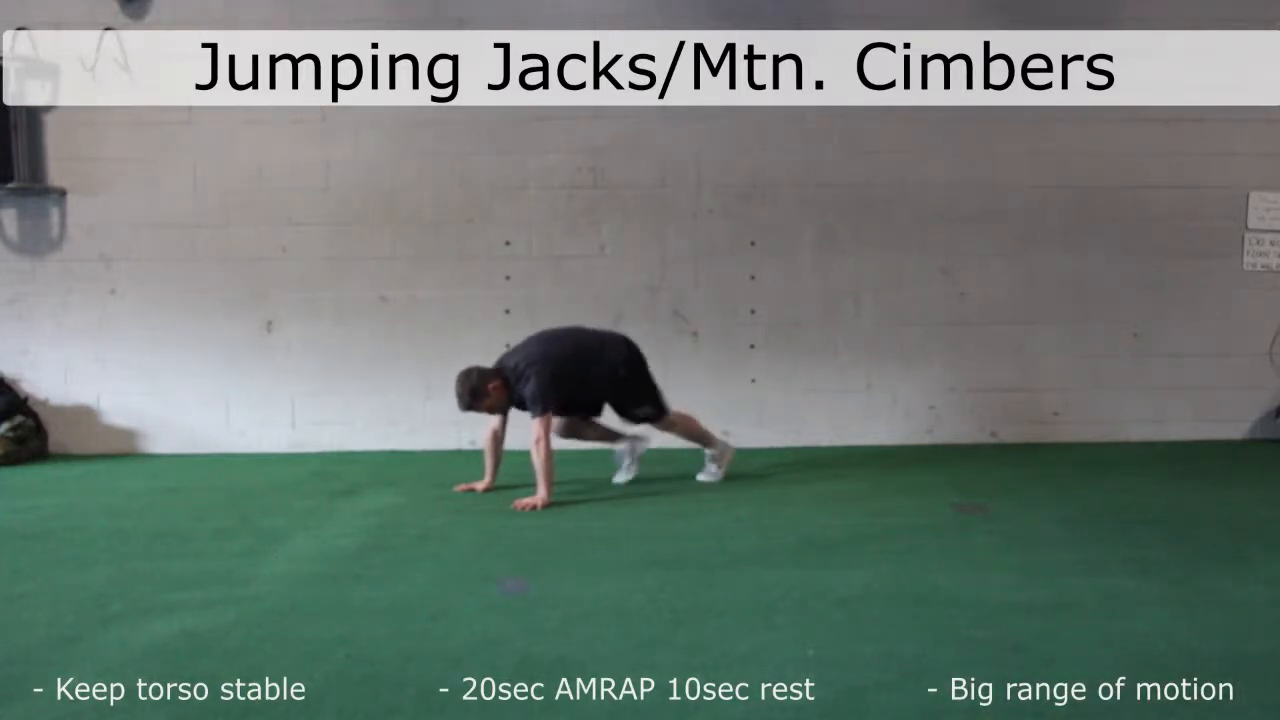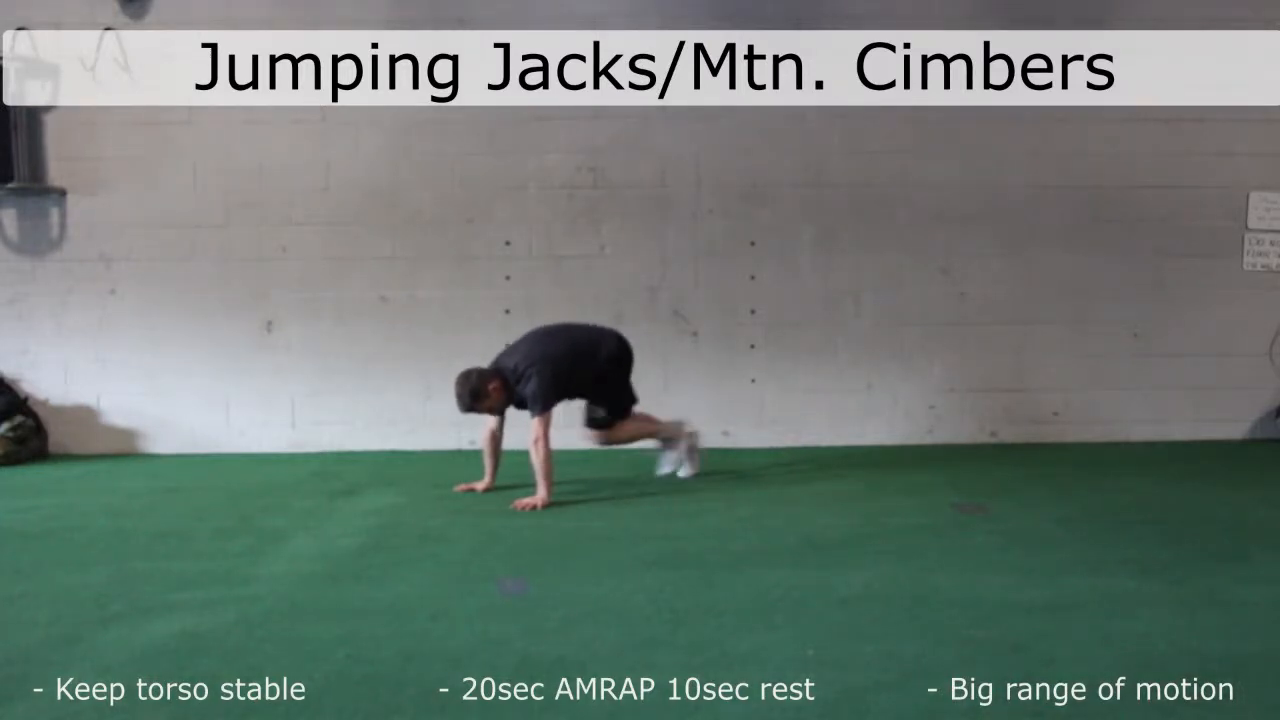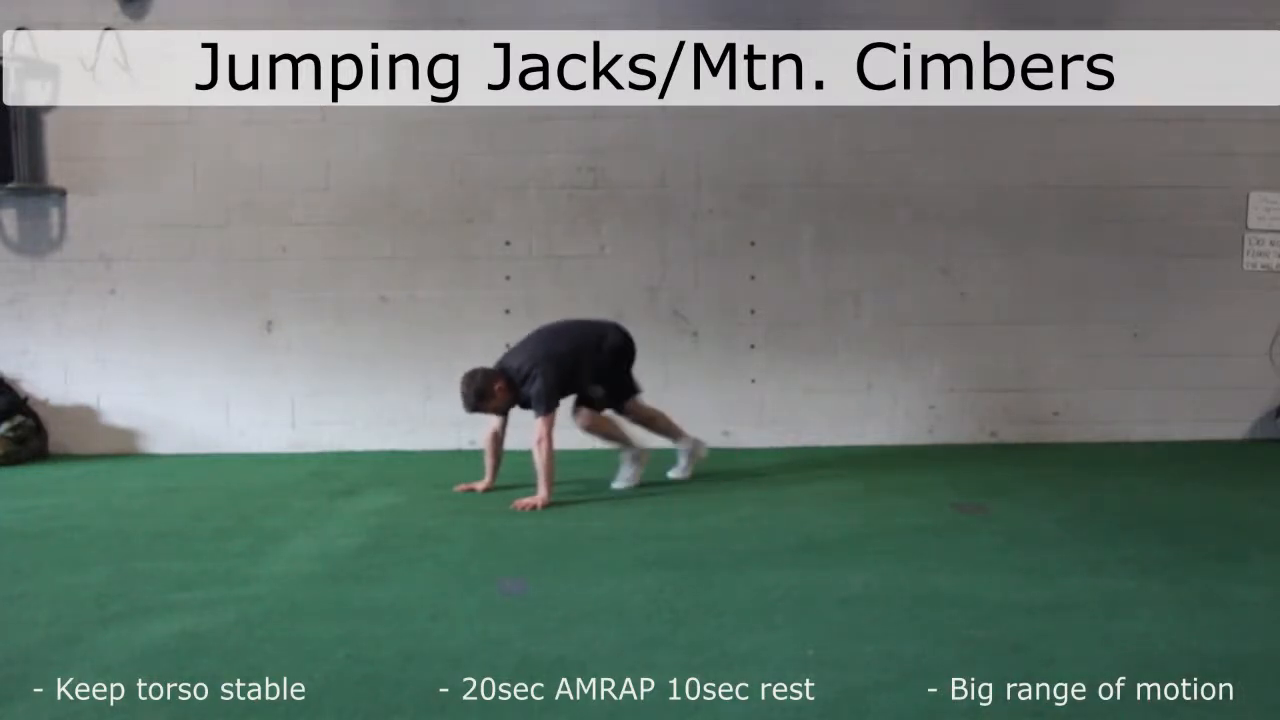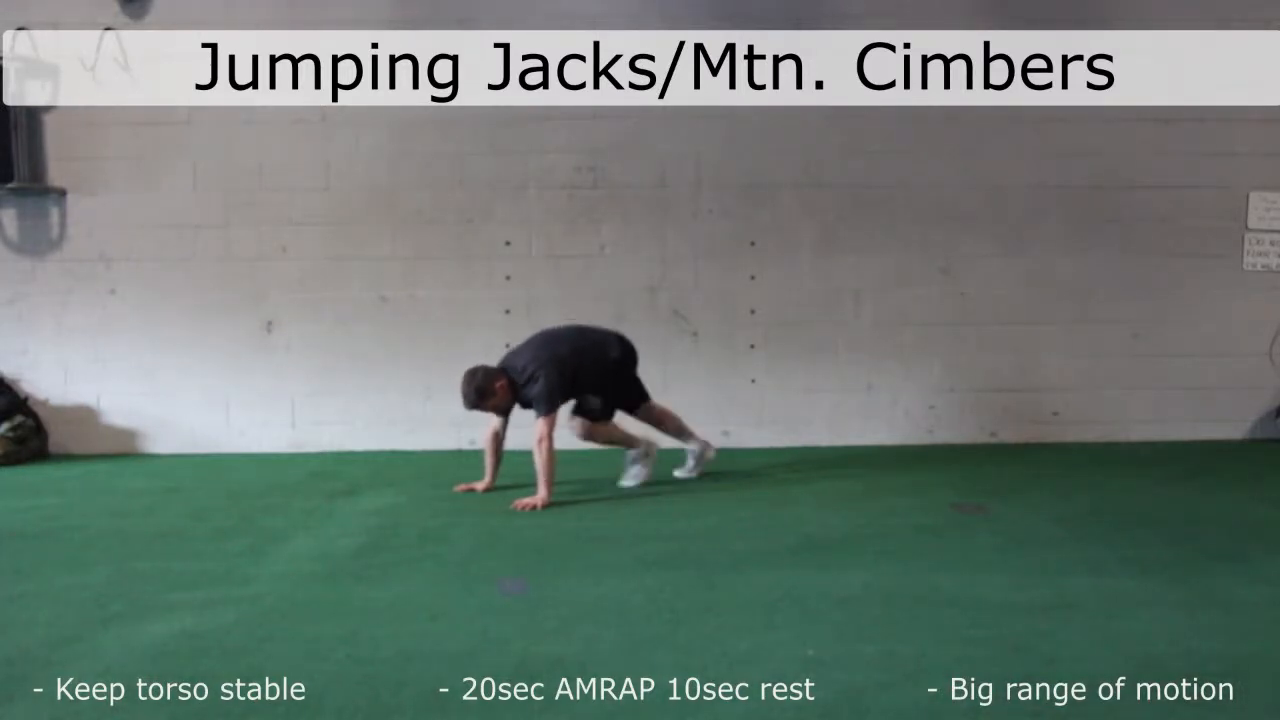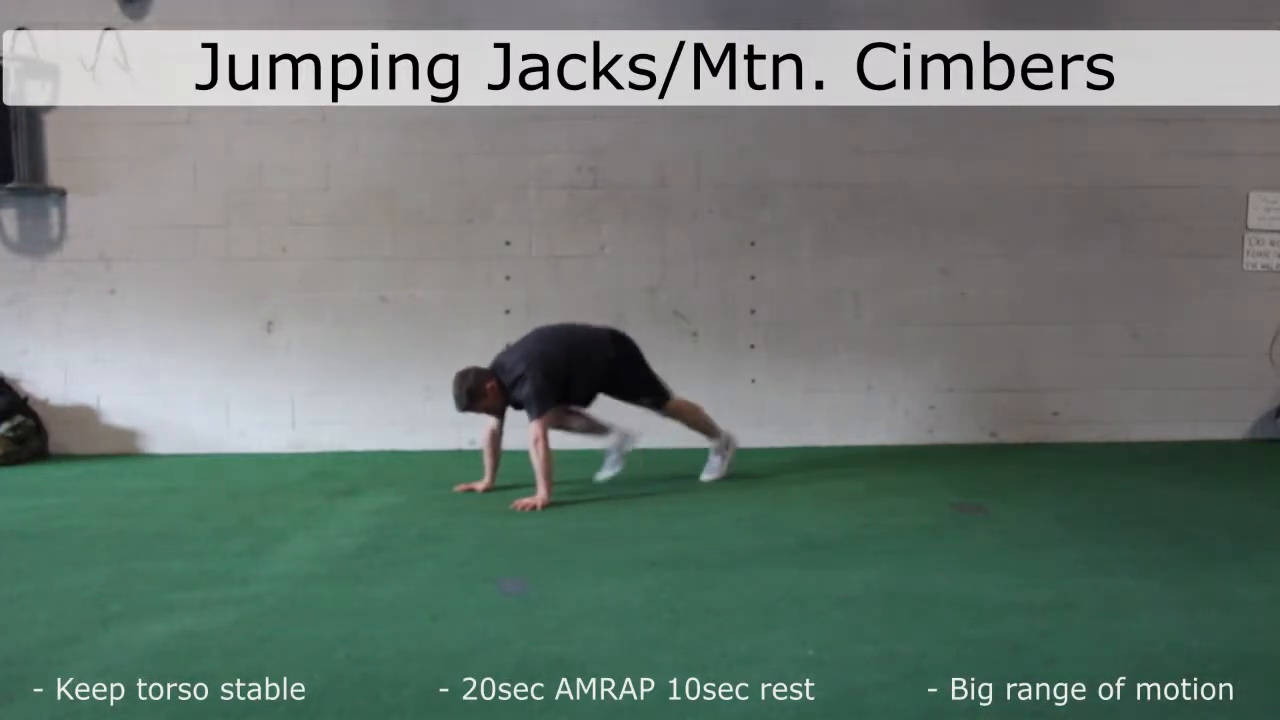
dt=0.4s
person 1, frame 1
left shoulder: (533, 382)
right shoulder: (501, 377)
left elbow: (539, 439)
right elbow: (495, 431)
left wrist: (544, 495)
right wrist: (488, 480)
left hip: (618, 362)
right hip: (592, 365)
left knee: (658, 417)
right knee: (562, 424)
left ankle: (718, 449)
right ankle: (626, 443)
person 1, frame 2
left shoulder: (533, 378)
right shoulder: (495, 376)
left elbow: (539, 438)
right elbow: (493, 431)
left wrist: (542, 495)
right wrist: (487, 480)
left hip: (610, 354)
right hip: (588, 360)
left knee: (602, 433)
right knee: (618, 418)
left ankle: (674, 432)
right ankle: (675, 438)
person 1, frame 3
left shoulder: (538, 378)
right shoulder: (501, 375)
left elbow: (542, 438)
right elbow: (495, 431)
left wrist: (543, 494)
right wrist: (487, 480)
left hip: (612, 346)
right hip: (591, 351)
left knee: (587, 417)
person 1, frame 4
left shoulder: (540, 379)
right shoulder: (504, 375)
left elbow: (543, 438)
right elbow: (496, 430)
left wrist: (544, 495)
right wrist: (488, 480)
left hip: (615, 357)
right hip: (601, 358)
left knee: (582, 426)
right knee: (642, 409)
left ankle: (639, 449)
right ankle: (697, 446)
person 1, frame 5
left shoulder: (527, 382)
right shoulder: (498, 375)
left elbow: (537, 439)
right elbow: (493, 430)
left wrist: (544, 495)
right wrist: (488, 480)
left hip: (611, 352)
right hip: (586, 361)
left knee: (662, 403)
right knee: (547, 414)
left ankle: (721, 441)
right ankle: (616, 438)
